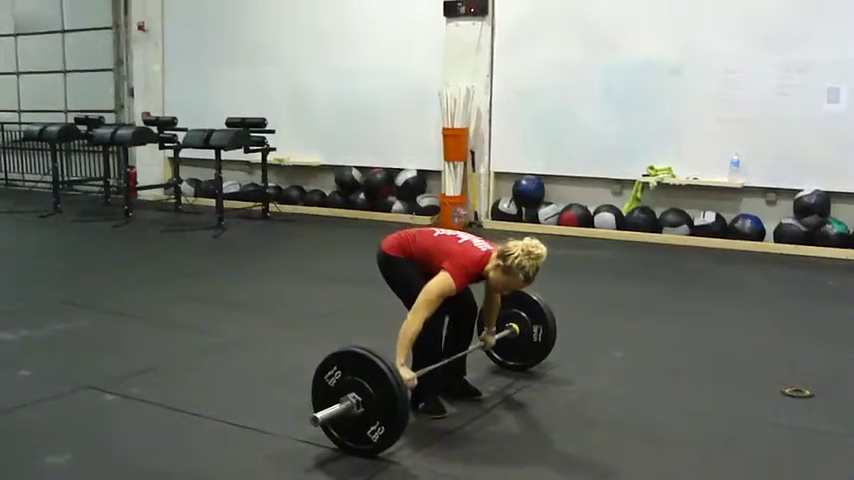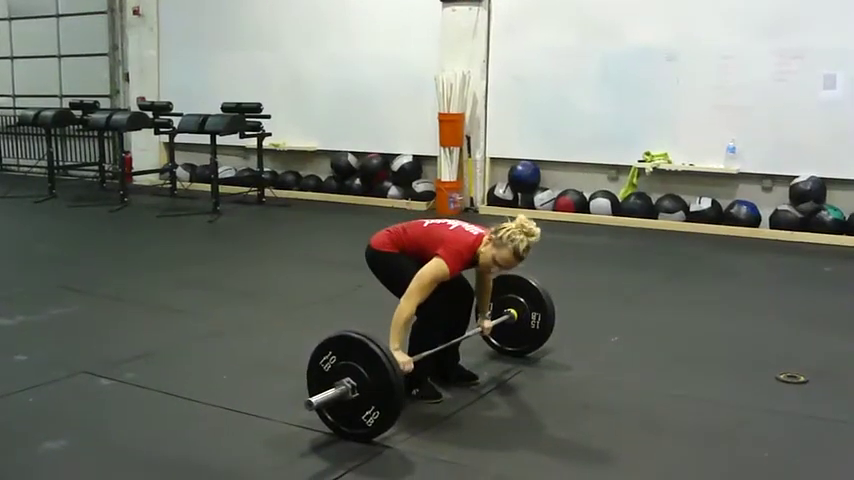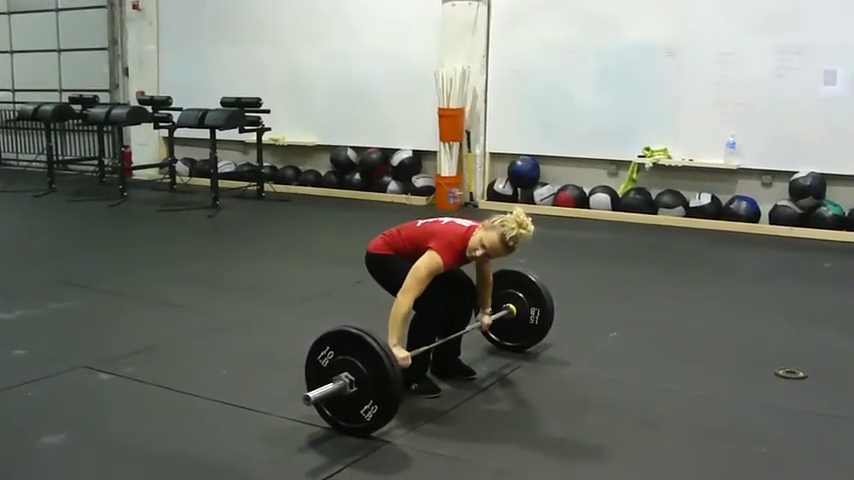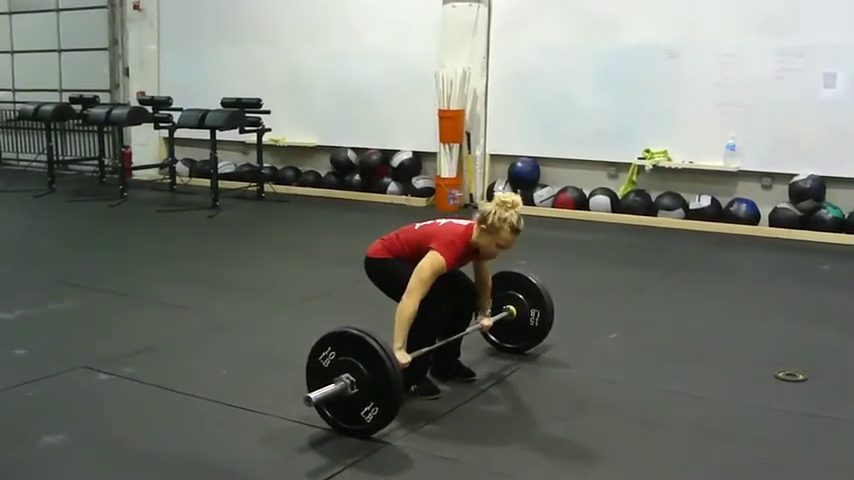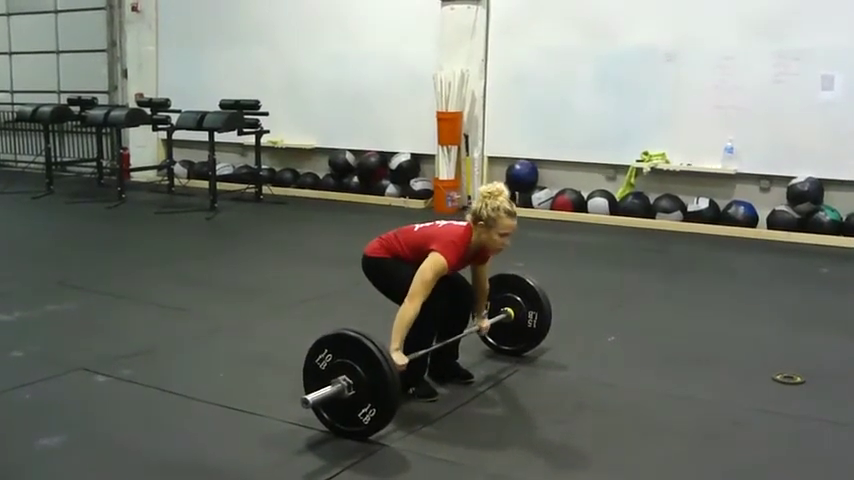
dt=0.5s
person 1, frame 1
left shoulder: (496, 259)
right shoulder: (463, 267)
left elbow: (492, 297)
right elbow: (416, 316)
left wrist: (490, 331)
right wrist: (401, 366)
left hip: (423, 254)
right hip: (396, 255)
left knee: (466, 309)
right knee: (433, 316)
left ankle: (451, 381)
right ankle: (422, 395)
person 1, frame 2
left shoulder: (486, 244)
right shoulder: (458, 251)
left elbow: (484, 282)
right elbow: (408, 301)
left wrist: (484, 316)
right wrist: (395, 351)
left hip: (414, 252)
right hip: (385, 251)
left knee: (463, 296)
right knee: (435, 305)
left ankle: (445, 367)
right ankle: (414, 380)
person 1, frame 3
left shoulder: (484, 239)
right shoulder: (450, 244)
left elbow: (485, 279)
right elbow: (405, 296)
left wrist: (485, 311)
right wrist: (394, 346)
left hip: (413, 253)
right hip: (383, 254)
left knee: (466, 293)
right knee: (434, 301)
left ankle: (446, 361)
right ankle: (412, 375)
person 1, frame 4
left shoulder: (479, 239)
right shoulder: (451, 244)
left elbow: (483, 281)
right elbow: (410, 298)
left wrist: (484, 314)
right wrist: (398, 349)
left hip: (414, 258)
right hip: (382, 259)
left knee: (467, 295)
right knee: (435, 303)
left ankle: (445, 363)
right ankle: (411, 376)
person 1, frame 5
left shoulder: (480, 242)
right shoulder: (451, 245)
left elbow: (481, 284)
right elbow: (412, 301)
left wrist: (481, 316)
right wrist: (395, 351)
left hip: (411, 258)
right hip: (380, 258)
left knee: (463, 296)
right knee: (432, 304)
left ankle: (443, 364)
right ankle: (409, 377)
